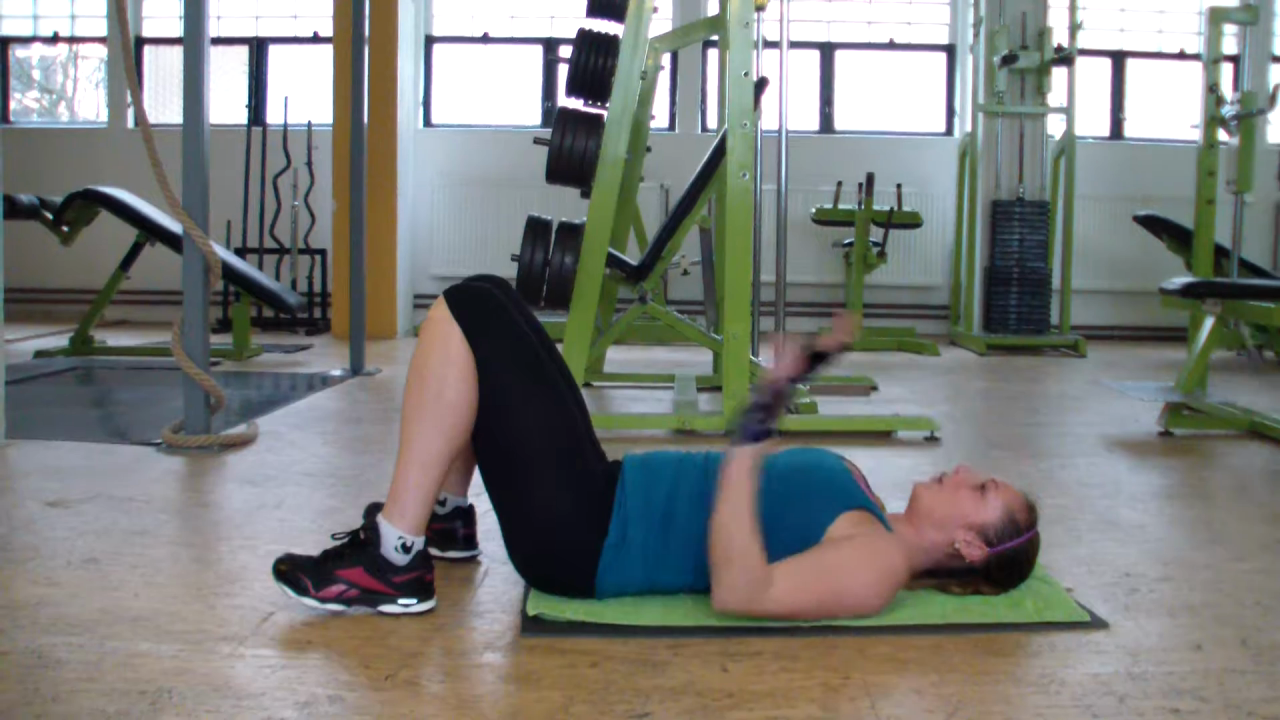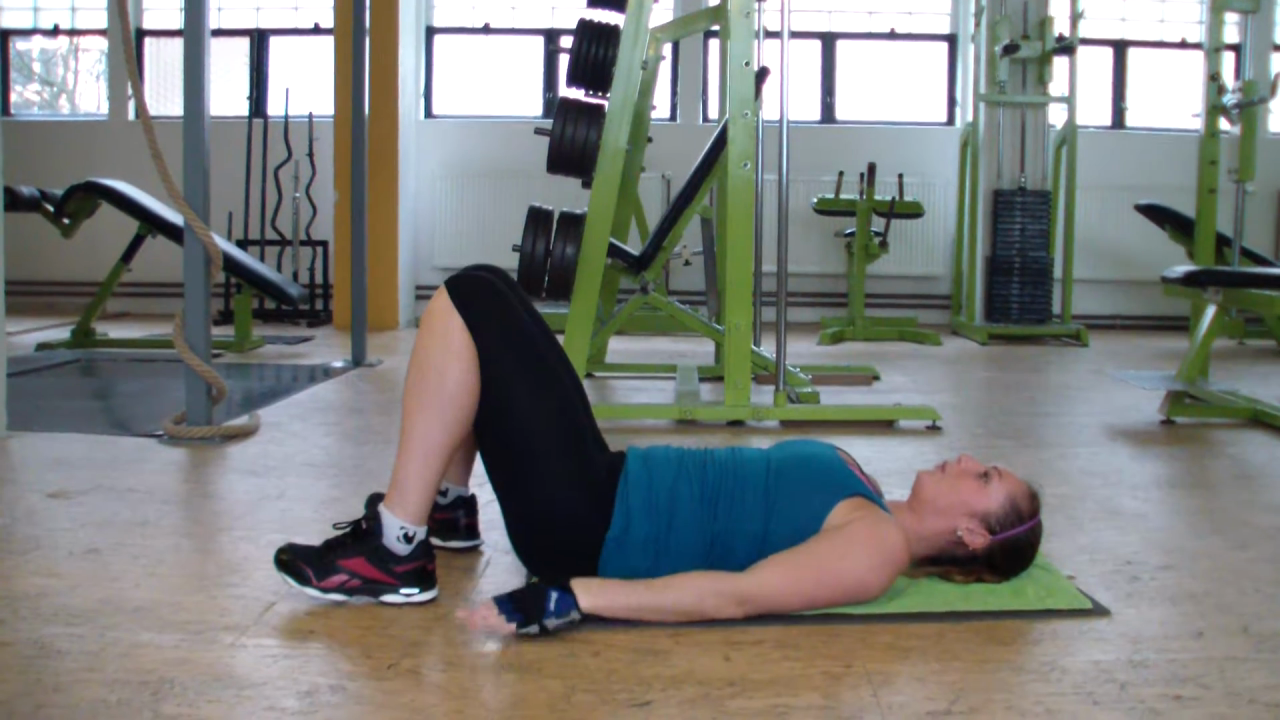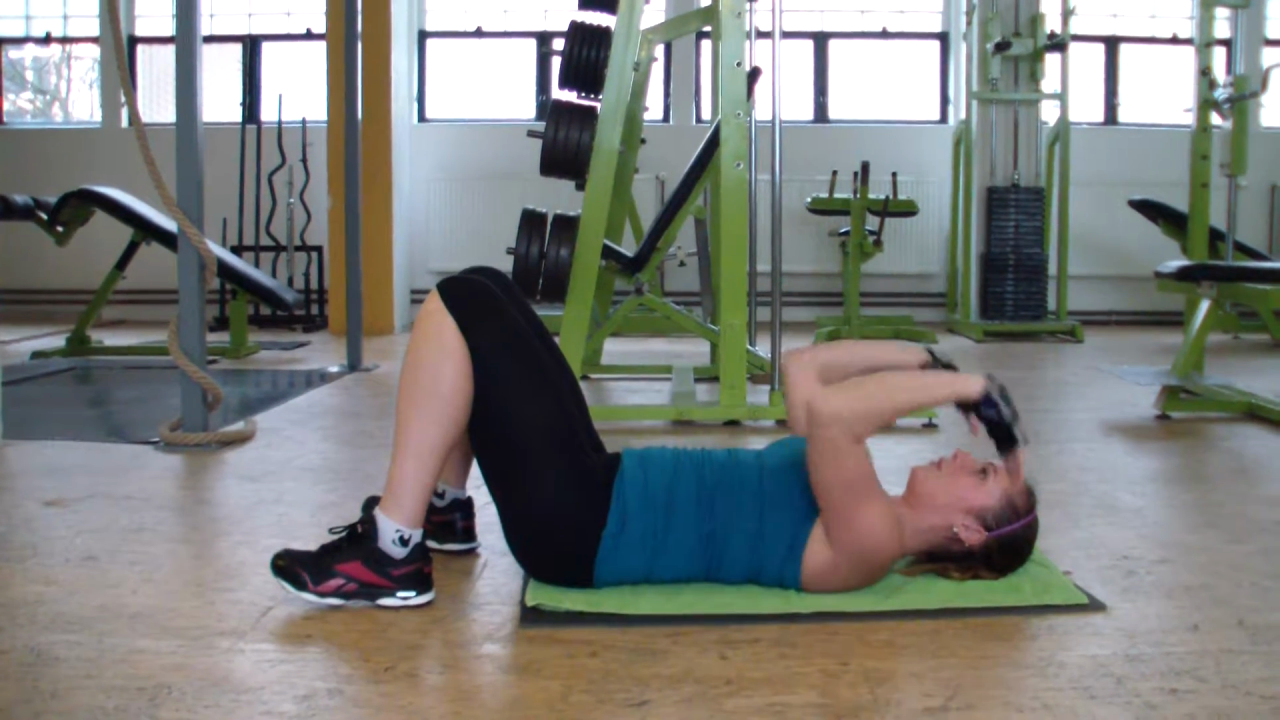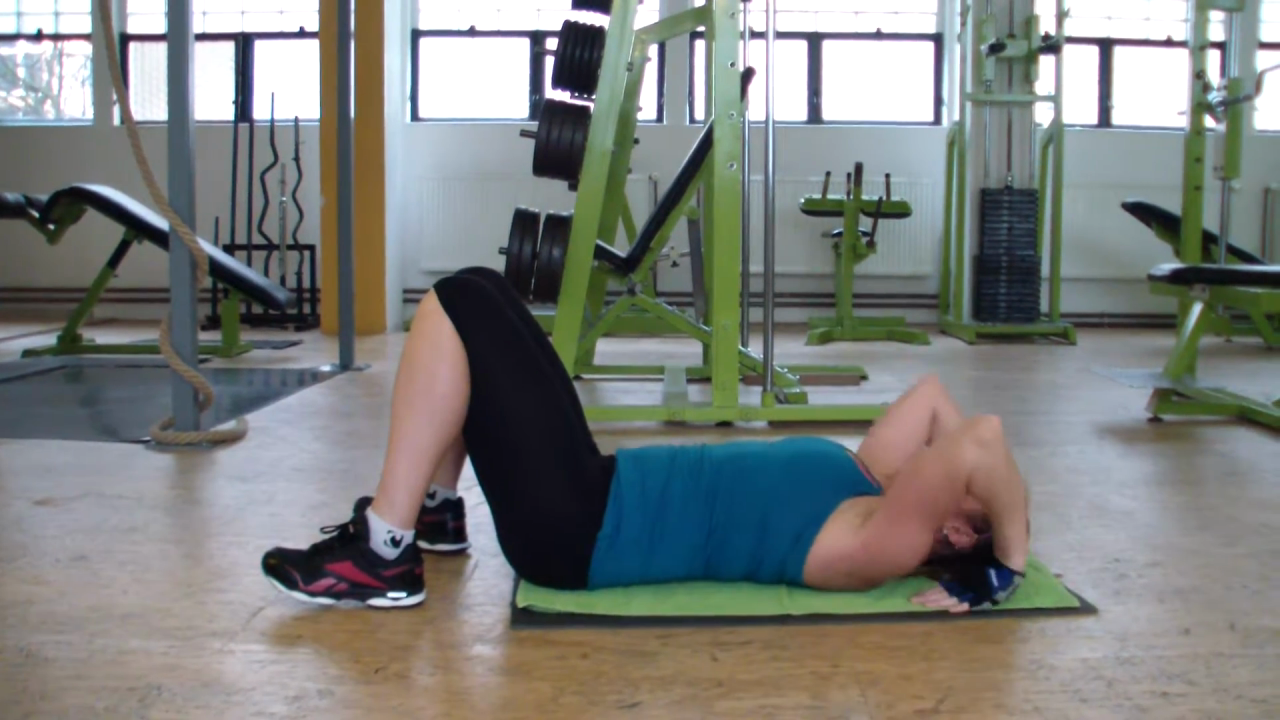
dt=0.7s
person 1, frame 1
left shoulder: (877, 566)
right shoulder: (865, 518)
left elbow: (738, 589)
left wrist: (750, 445)
right wrist: (783, 380)
left hip: (582, 541)
right hip: (608, 504)
left knee: (465, 315)
right knee: (482, 300)
left ankle: (393, 564)
right ankle: (444, 520)
person 1, frame 2
left shoulder: (877, 550)
right shoulder: (865, 504)
left elbow: (736, 595)
left wrist: (567, 597)
left hip: (584, 527)
right hip: (612, 485)
left knee: (465, 304)
right knee: (481, 289)
left ankle: (395, 553)
right ankle: (445, 510)
person 1, frame 3
left shoulder: (869, 543)
right shoulder: (863, 506)
left elbow: (810, 403)
right elbow: (801, 365)
left wrist: (965, 386)
right wrist: (934, 366)
left hip: (578, 533)
right hip: (603, 496)
left knee: (458, 304)
right knee: (479, 290)
left ankle: (392, 554)
right ankle: (444, 511)
person 1, frame 4
left shoulder: (885, 546)
right shoulder: (873, 489)
left elbow: (983, 438)
right elbow: (928, 392)
right wrist: (960, 445)
left hip: (574, 533)
right hip: (597, 493)
left knee: (458, 307)
right knee: (476, 292)
left ankle: (382, 555)
right ankle: (435, 513)
